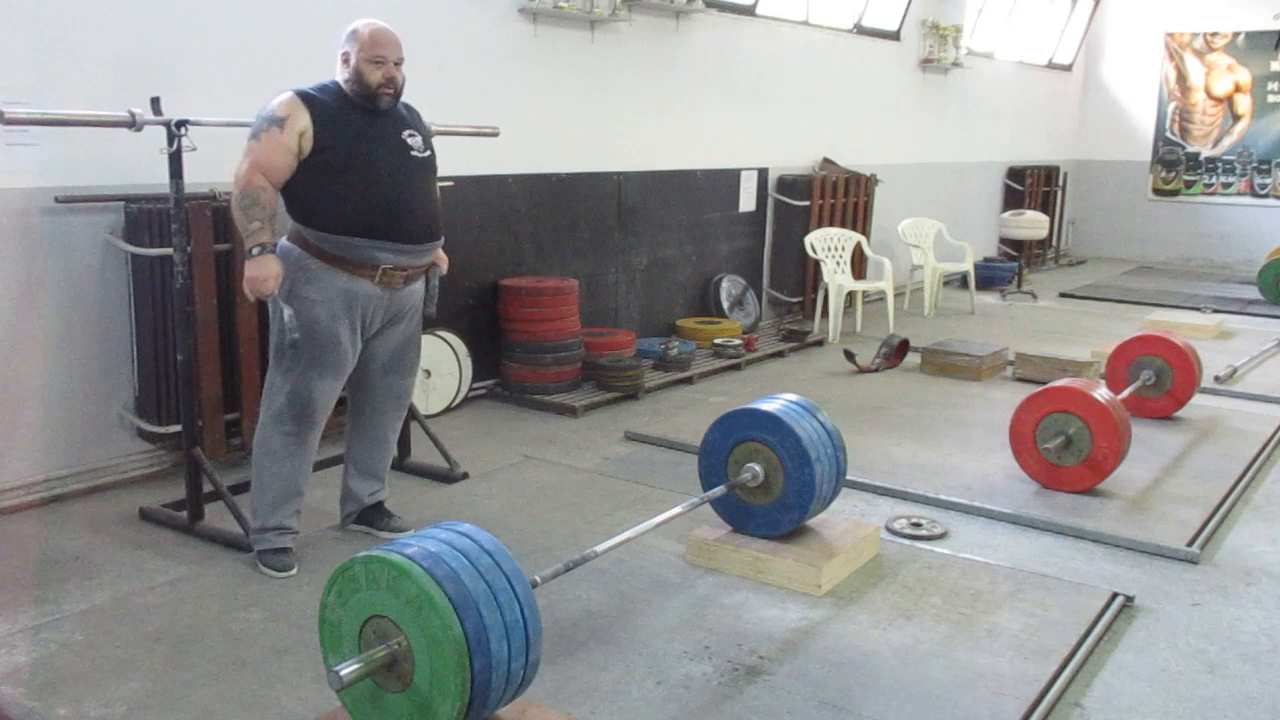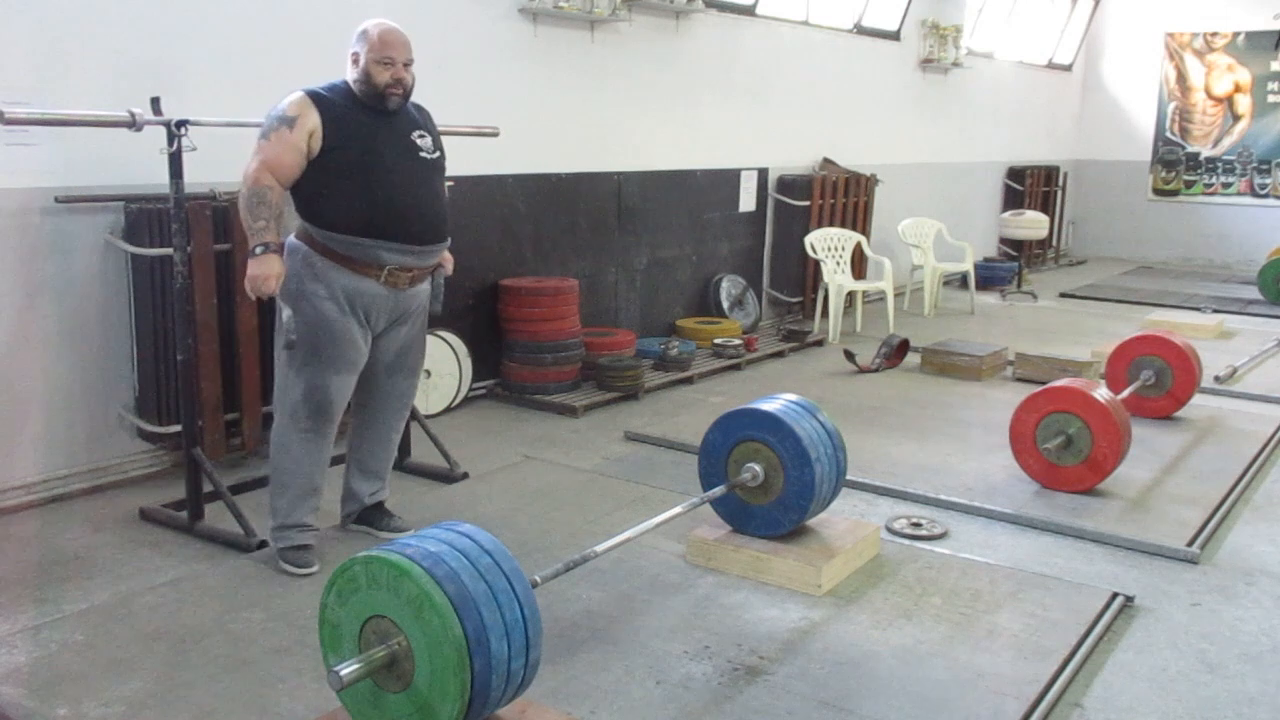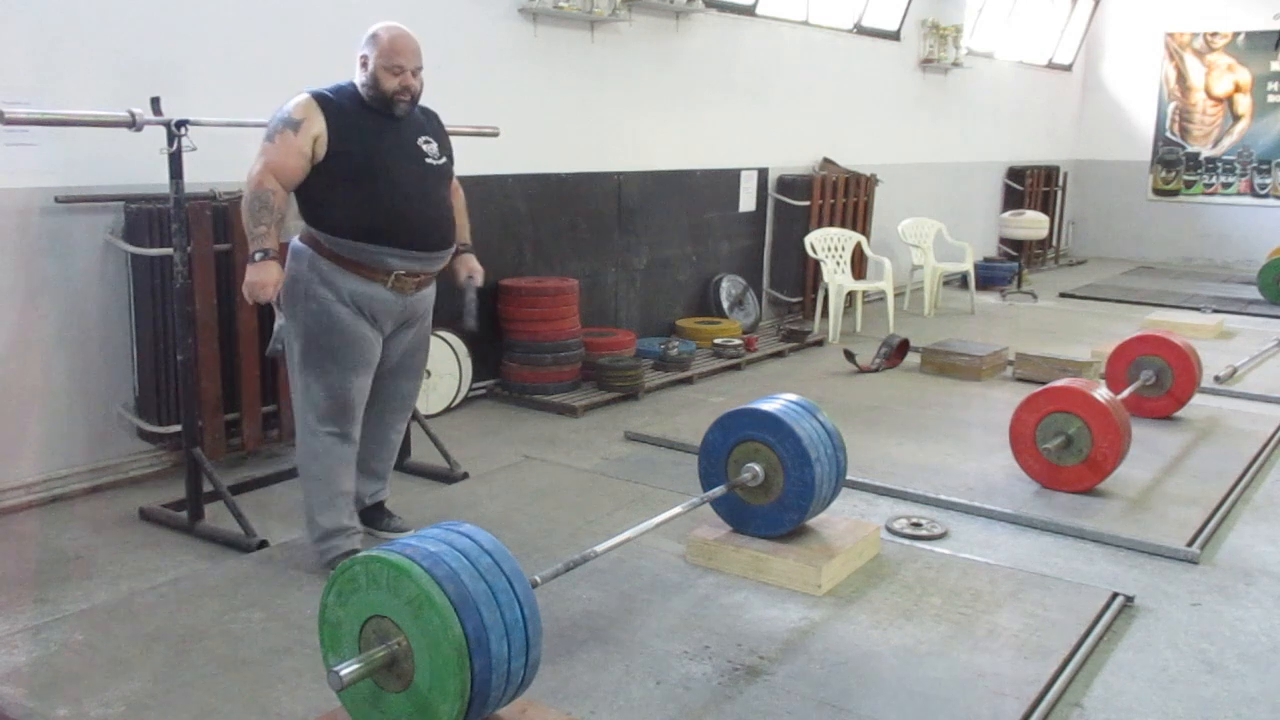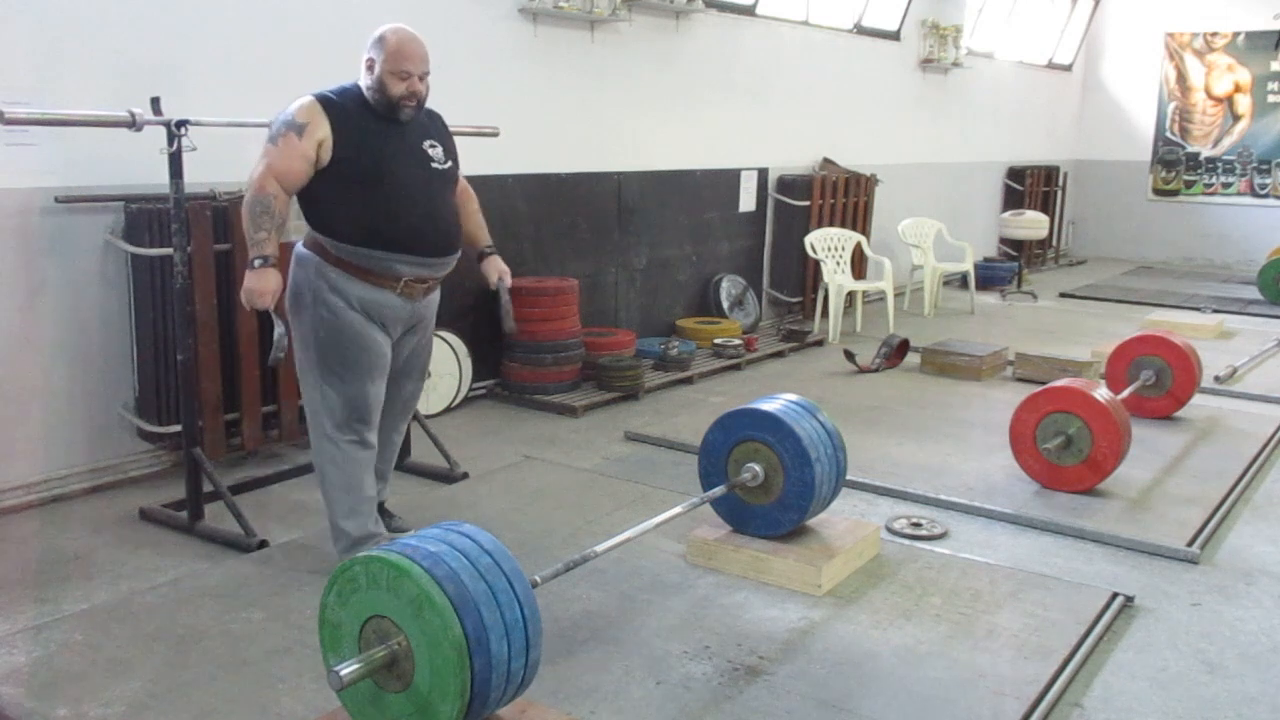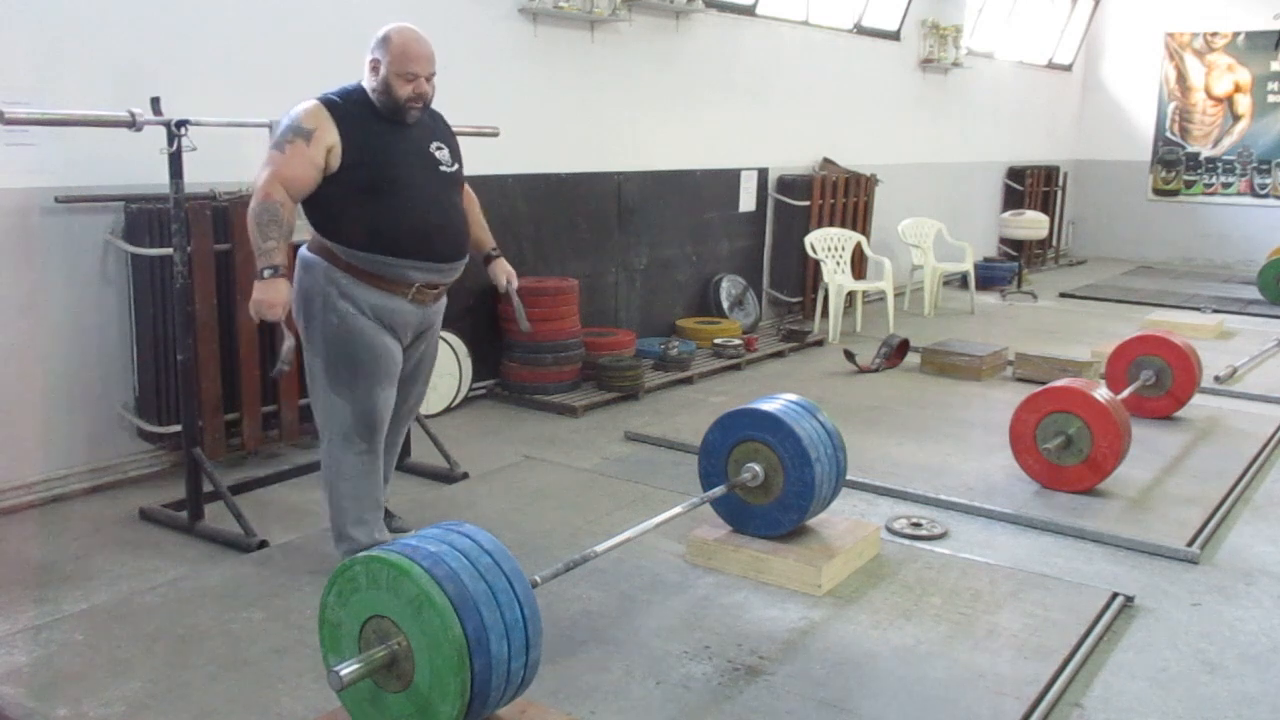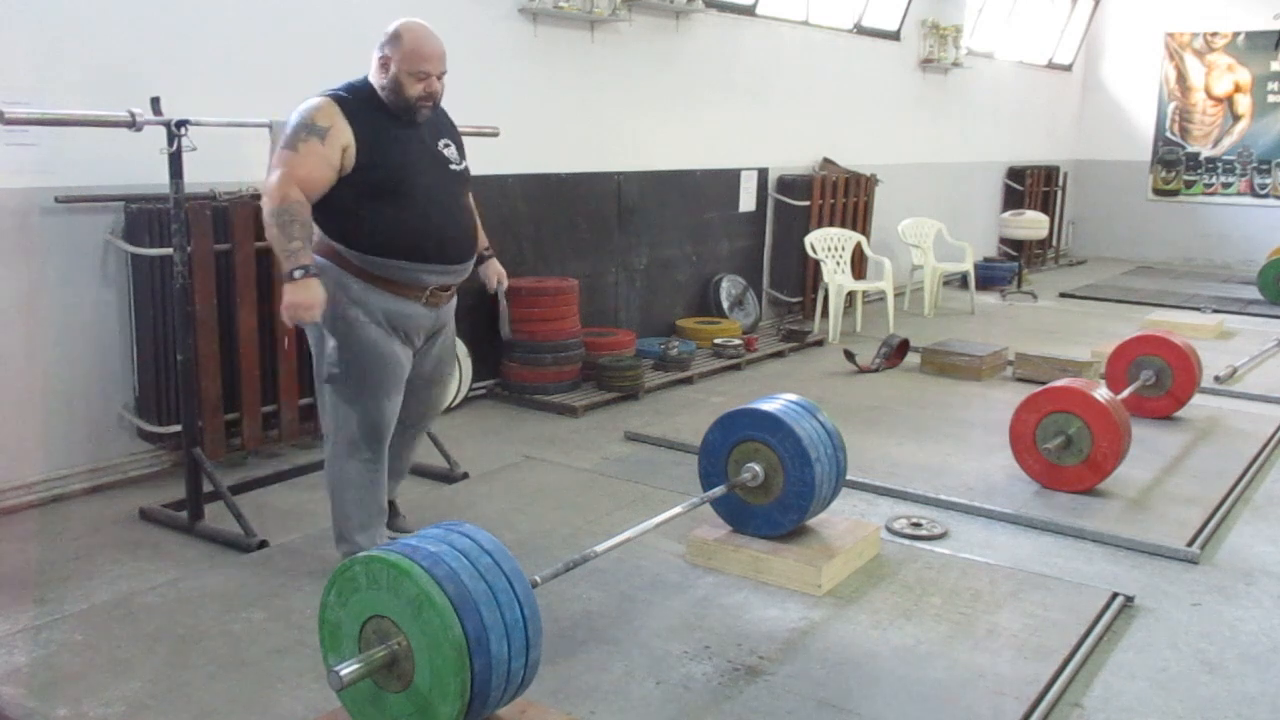
dt=0.2s
person 1, frame 1
left shoulder: (409, 119)
right shoulder: (300, 112)
right elbow: (253, 180)
left wrist: (432, 244)
right wrist: (261, 250)
left hip: (404, 290)
right hip: (326, 285)
left knee: (384, 404)
right knee: (298, 408)
left ankle: (364, 503)
right ankle: (273, 532)
person 1, frame 2
left shoulder: (420, 120)
right shoulder: (310, 112)
left elbow: (433, 189)
right elbow: (263, 180)
left wrist: (438, 245)
right wrist: (265, 249)
left hip: (408, 290)
right hip: (332, 285)
left knee: (388, 405)
right knee: (313, 409)
left ankle: (364, 502)
right ankle: (293, 531)
person 1, frame 3
left shoulder: (428, 124)
right shoulder: (316, 114)
left elbow: (448, 192)
right elbow: (266, 183)
left wrist: (463, 251)
right wrist: (264, 256)
left hip: (414, 294)
right hip: (337, 289)
left knee: (390, 409)
right knee: (333, 416)
left ankle: (367, 502)
right ankle: (338, 541)
person 1, frame 4
left shoulder: (431, 126)
right shoulder: (319, 118)
left elbow: (458, 194)
right elbow: (268, 187)
left wrist: (485, 252)
right wrist: (262, 262)
left hip: (418, 298)
right hip: (344, 293)
left knee: (391, 414)
right knee: (349, 421)
left ankle: (370, 504)
right ankle: (360, 544)
person 1, frame 5
left shoulder: (434, 125)
right shoulder: (323, 121)
left elbow: (460, 198)
right elbow: (272, 195)
left wrist: (491, 255)
right wrist: (273, 272)
left hip: (425, 302)
right hip: (353, 299)
left knee: (393, 417)
right knee: (358, 425)
left ankle: (370, 506)
right ankle: (364, 550)
person 1, frame 6
left shoulder: (437, 120)
right shoulder: (331, 119)
left elbow: (457, 196)
right elbow: (283, 196)
left wrist: (482, 253)
right wrist: (301, 274)
left hip: (435, 303)
right hip: (364, 303)
left knee: (421, 409)
right knee: (365, 429)
left ankle: (380, 500)
right ankle: (365, 551)
